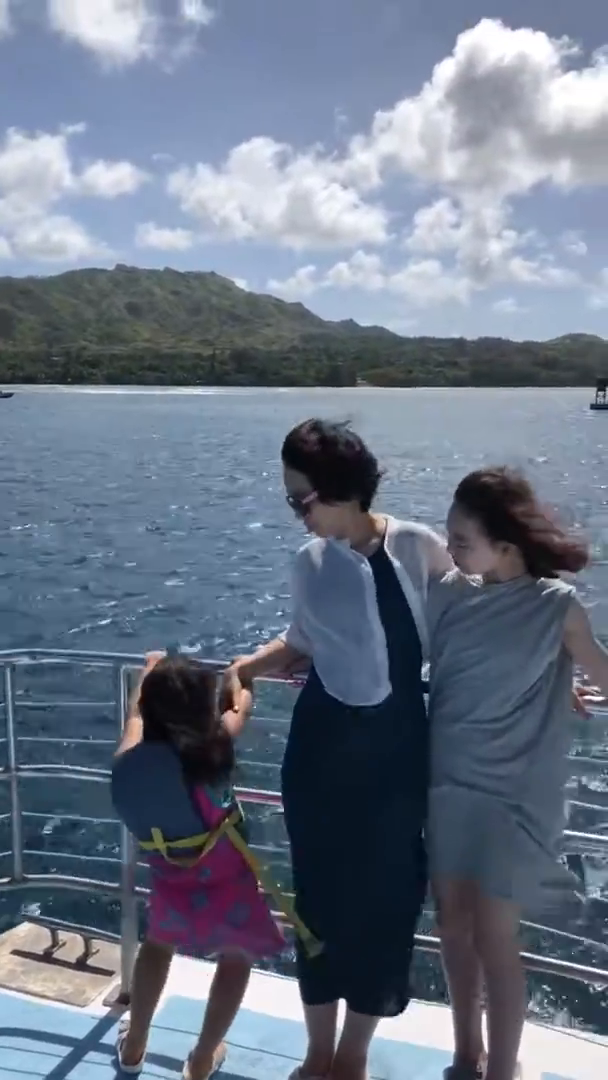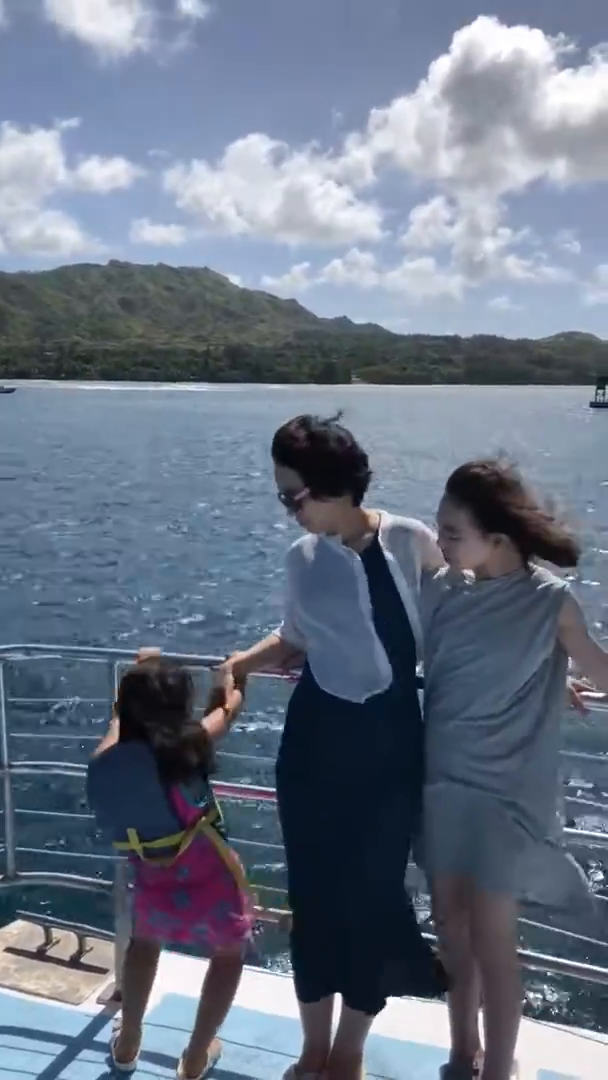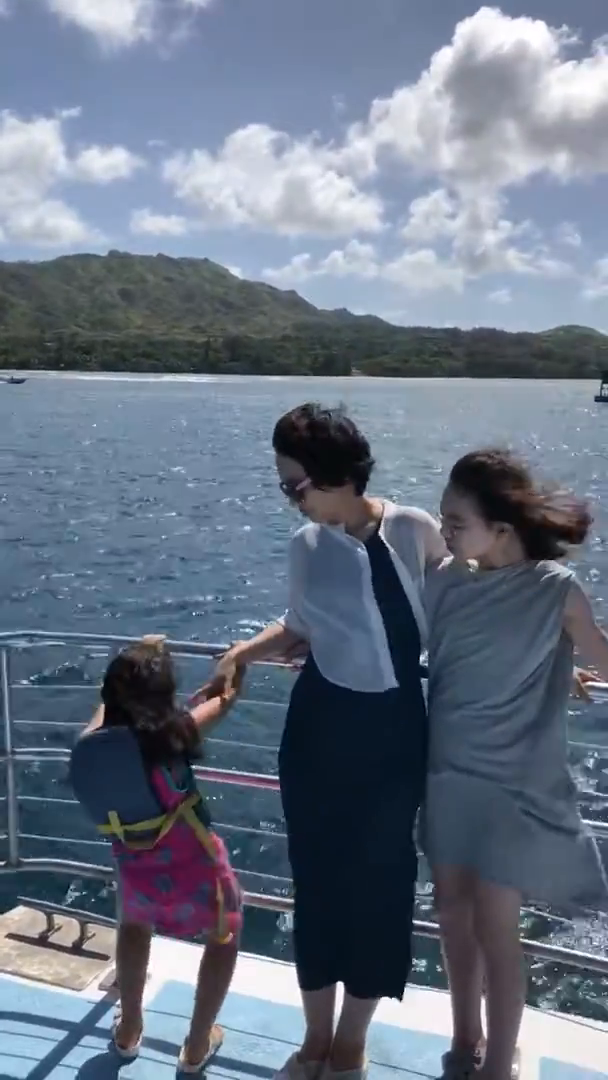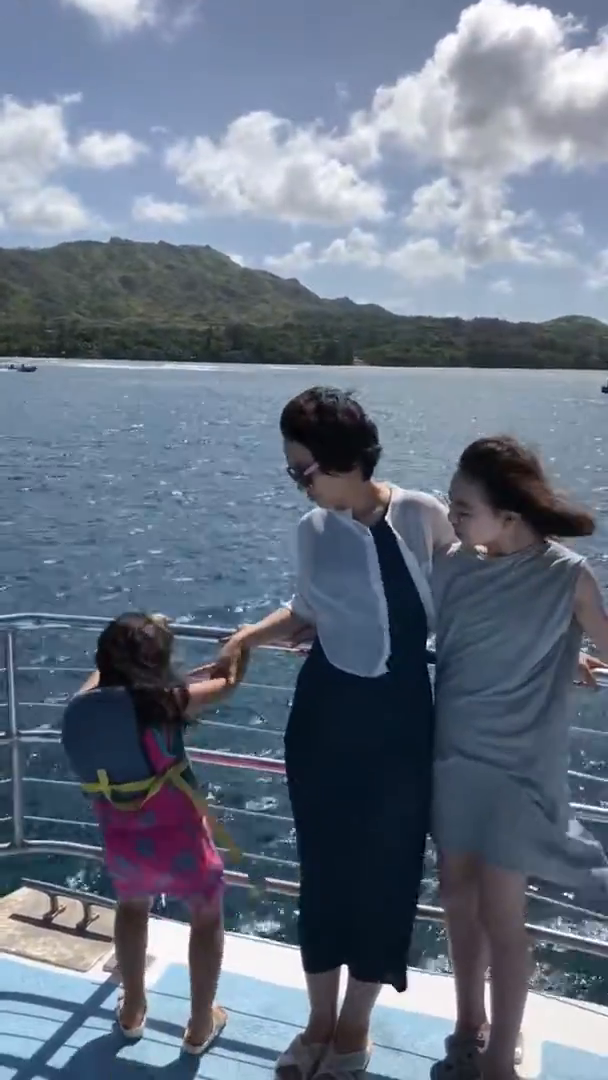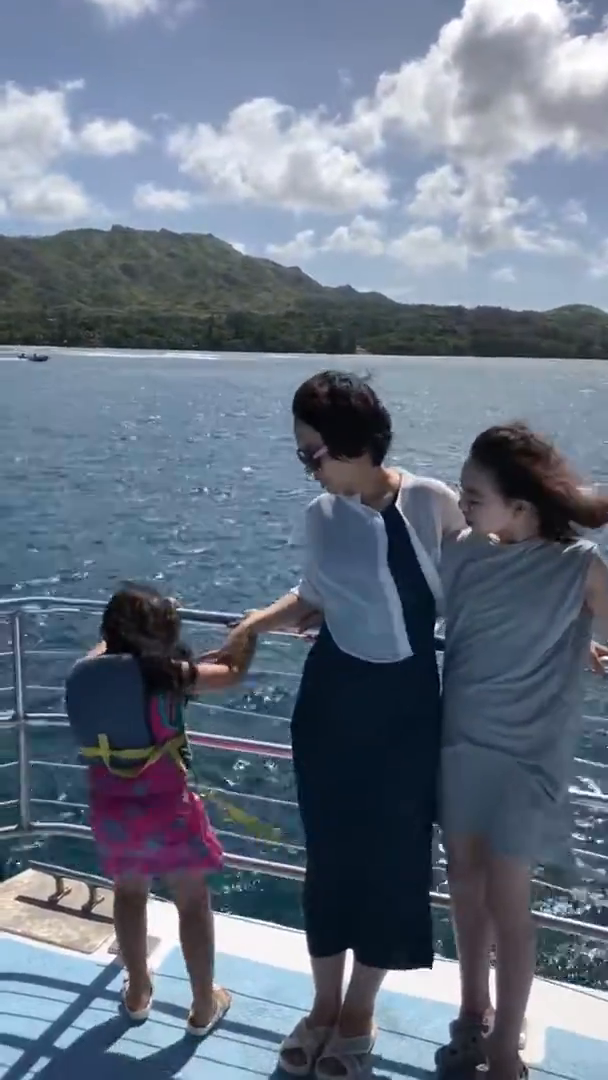
dt=0.2s
person 1, frame 1
left shoulder: (418, 546)
right shoulder: (310, 562)
right wrist: (245, 666)
left hip: (395, 748)
right hip: (320, 745)
left knee: (377, 900)
right knee: (317, 897)
person 1, frame 2
left shoulder: (412, 542)
right shoulder: (303, 558)
right wrist: (240, 662)
left hip: (390, 744)
right hip: (315, 740)
left knee: (371, 896)
right knee: (312, 892)
person 1, frame 3
left shoulder: (414, 531)
right shoulder: (305, 546)
right wrist: (242, 651)
left hip: (392, 734)
right hip: (318, 729)
left knee: (376, 885)
right knee: (315, 883)
person 1, frame 4
left shoulder: (422, 516)
right shoulder: (312, 530)
right wrist: (248, 636)
left hip: (398, 719)
right hip: (323, 714)
left knee: (382, 871)
right knee: (321, 867)
right ankle: (319, 1019)
person 1, frame 5
left shoulder: (432, 501)
right shoulder: (321, 515)
right wrist: (256, 622)
left hip: (405, 705)
right hip: (330, 700)
left knee: (388, 857)
right knee: (328, 853)
left ankle: (359, 1010)
right ankle: (324, 1003)
person 2, frame 1
left shoulder: (556, 606)
right shoulder: (446, 592)
left hip: (511, 795)
right hip: (447, 782)
left knee: (495, 943)
right knee: (454, 928)
person 2, frame 2
left shoulder: (549, 600)
right shoulder: (439, 587)
left hip: (506, 792)
right hip: (442, 779)
left knee: (491, 941)
right knee: (450, 924)
person 2, frame 3
left shoulder: (556, 590)
right shoulder: (443, 577)
left hip: (511, 783)
right hip: (446, 769)
left knee: (495, 930)
right knee: (453, 914)
person 2, frame 4
right shoulder: (452, 563)
left hip: (518, 768)
right hip: (452, 754)
left knee: (500, 916)
right knee: (458, 898)
right ankle: (469, 1028)
person 2, frame 5
right shoulder: (461, 550)
left hip: (525, 754)
right hip: (461, 740)
left knee: (507, 902)
right knee: (465, 884)
right ankle: (474, 1014)
person 3, frame 1
left shoulder: (127, 760)
right shoulder: (209, 749)
left elbow: (138, 711)
right elbow: (239, 707)
left wrist: (152, 669)
left hip: (171, 886)
right hip: (226, 885)
left knee: (156, 947)
right knee: (235, 958)
left ankle: (133, 1044)
person 3, frame 2
left shoulder: (103, 762)
right shoulder: (186, 747)
left elbow: (122, 717)
right elbow: (228, 707)
left wrist: (141, 672)
left hip: (155, 888)
right hip: (210, 884)
left knee: (143, 944)
right knee: (229, 953)
left ankle: (127, 1043)
person 3, frame 3
left shoulder: (87, 746)
right shoulder: (170, 734)
left elbow: (111, 705)
right elbow: (222, 700)
left wrist: (136, 660)
right wrist: (234, 666)
left hip: (137, 872)
right hip: (193, 866)
left knee: (135, 927)
right knee: (223, 938)
left ankle: (128, 1029)
right ankle: (198, 1044)
person 3, frame 4
left shoulder: (81, 706)
right shoulder: (162, 700)
left elbow: (103, 672)
right elbow: (224, 683)
left wrist: (130, 634)
right wrist: (238, 652)
left hip: (120, 839)
right hip: (176, 834)
left knee: (132, 907)
right knee: (207, 916)
left ankle: (132, 1010)
right ankle: (201, 1025)
person 3, frame 5
left shoulder: (83, 673)
right shoulder: (166, 672)
right elbow: (232, 673)
left wrist: (148, 608)
left hip: (109, 809)
right hip: (166, 807)
left knee: (129, 892)
right knee: (192, 902)
left ankle: (138, 991)
right ankle: (204, 1006)
